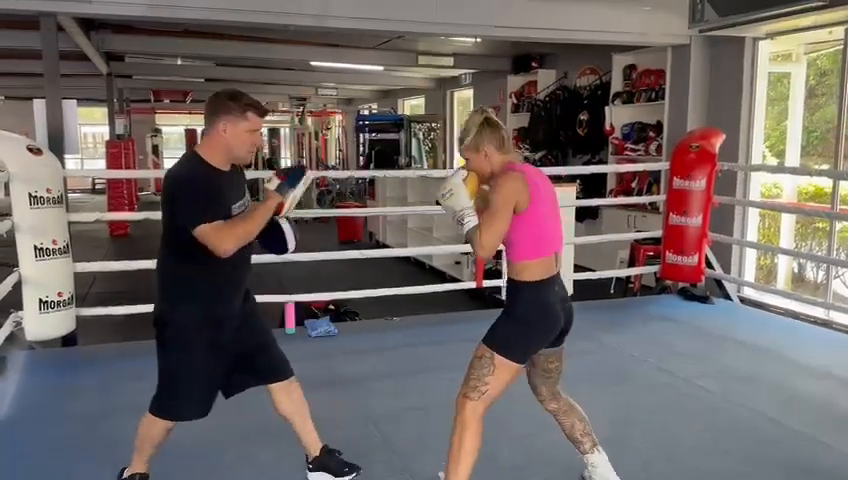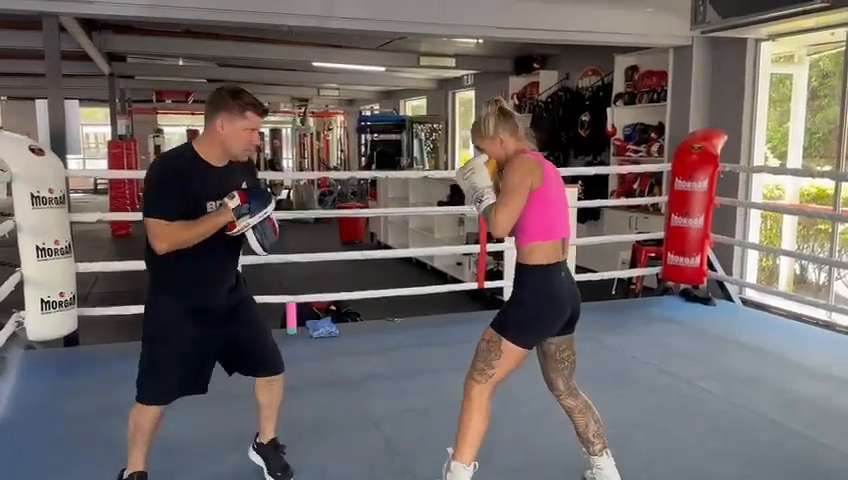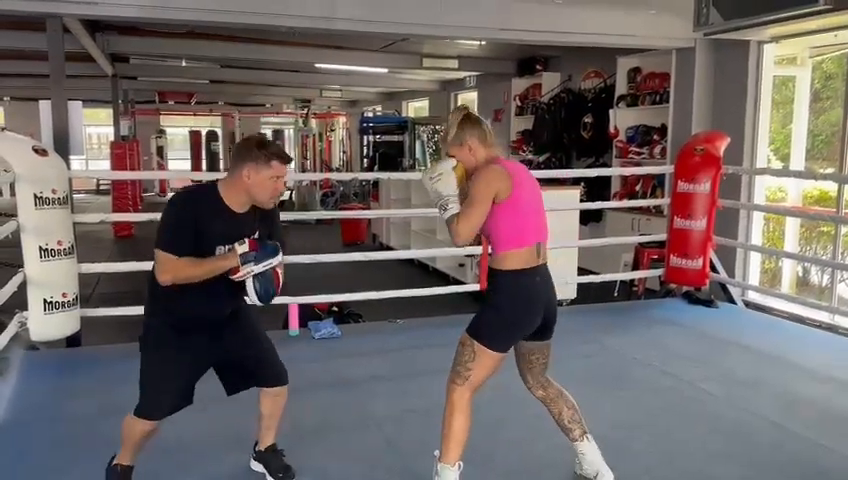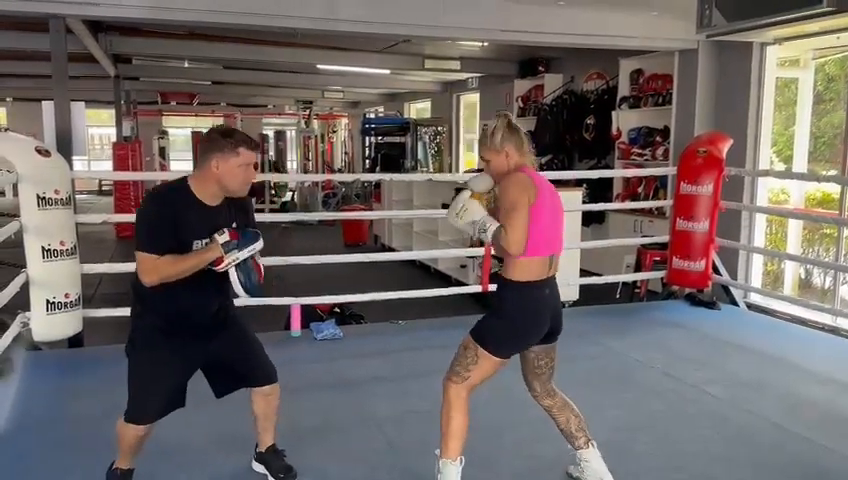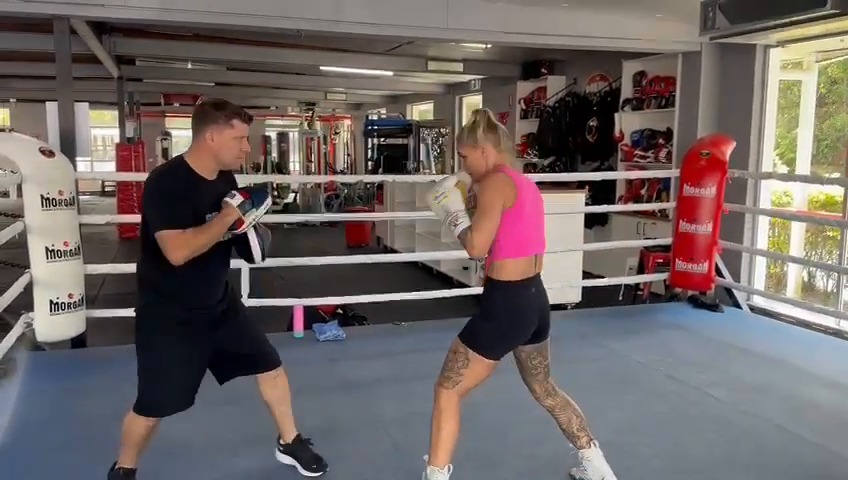
dt=0.3s
person 1, frame 1
left shoulder: (508, 182)
right shoulder: (536, 177)
left elbow: (484, 247)
left wrist: (463, 207)
right wrist: (478, 202)
left hip: (529, 306)
right hip: (556, 302)
left knee: (470, 404)
right knee: (549, 395)
person 1, frame 2
left shoulder: (521, 165)
right shoulder: (545, 167)
left elbow: (499, 226)
left wrist: (480, 189)
right wrist: (490, 189)
left hip: (536, 292)
right hip: (563, 289)
left knee: (478, 387)
right knee: (564, 389)
person 1, frame 3
left shoulder: (488, 175)
right shoulder: (521, 173)
left elbow: (462, 235)
left wrist: (446, 195)
right wrist: (460, 194)
left hip: (510, 295)
right hip: (542, 290)
left knee: (459, 390)
right knee: (538, 382)
person 1, frame 4
left shoulder: (515, 182)
right shoulder: (545, 186)
left elbow: (513, 245)
left wrist: (477, 221)
right wrist: (489, 210)
left hip: (517, 304)
right hip: (548, 300)
left knee: (455, 387)
right knee: (543, 390)
person 1, frame 5
left shoulder: (495, 183)
right shoulder: (525, 185)
left elbow: (476, 248)
left wrist: (453, 211)
right wrist: (467, 205)
left hip: (505, 304)
right hip: (534, 300)
left knee: (447, 393)
right knee: (544, 389)
person 2, frame 1
left shoulder: (232, 171)
right shoulder: (187, 178)
right elbow: (224, 242)
left wrist: (270, 221)
right wrist: (269, 201)
left hip: (234, 305)
right hip: (189, 314)
left knee: (280, 375)
right knee: (171, 405)
person 2, frame 2
left shoulder: (243, 167)
right shoulder: (170, 169)
left elbow: (254, 216)
right elbow: (162, 240)
left wrist: (259, 223)
right wrist: (226, 215)
left hip: (229, 293)
right hip: (176, 303)
left knee: (271, 369)
right knee: (154, 393)
left ankle: (265, 444)
person 2, frame 3
left shoulder: (265, 212)
right shoulder: (188, 206)
left elbow: (271, 263)
right elbow: (166, 272)
right wrist: (231, 261)
left hip: (229, 316)
right hip: (174, 324)
left knee: (276, 381)
right knee: (151, 412)
left ankle: (265, 451)
person 2, frame 4
left shoulder: (238, 204)
right shoulder: (163, 203)
right elbow: (149, 273)
right wrist: (215, 251)
left hip: (216, 316)
right hip: (160, 326)
left knee: (266, 381)
right knee: (141, 416)
person 2, frame 5
left shoulder: (225, 178)
right shoulder: (166, 182)
right elbow: (178, 251)
left wrist: (245, 222)
right wrist: (230, 213)
left hip: (219, 303)
right hip: (169, 314)
left knee: (270, 366)
right knee: (152, 405)
left ankle: (291, 443)
